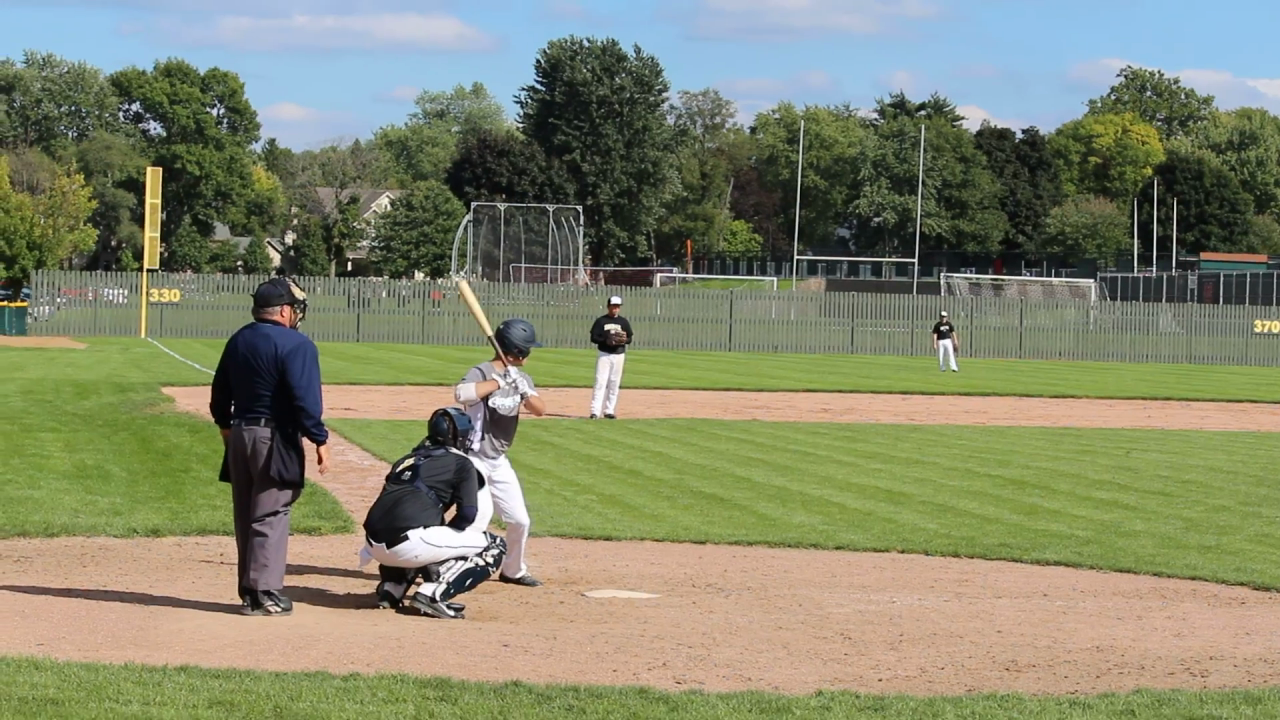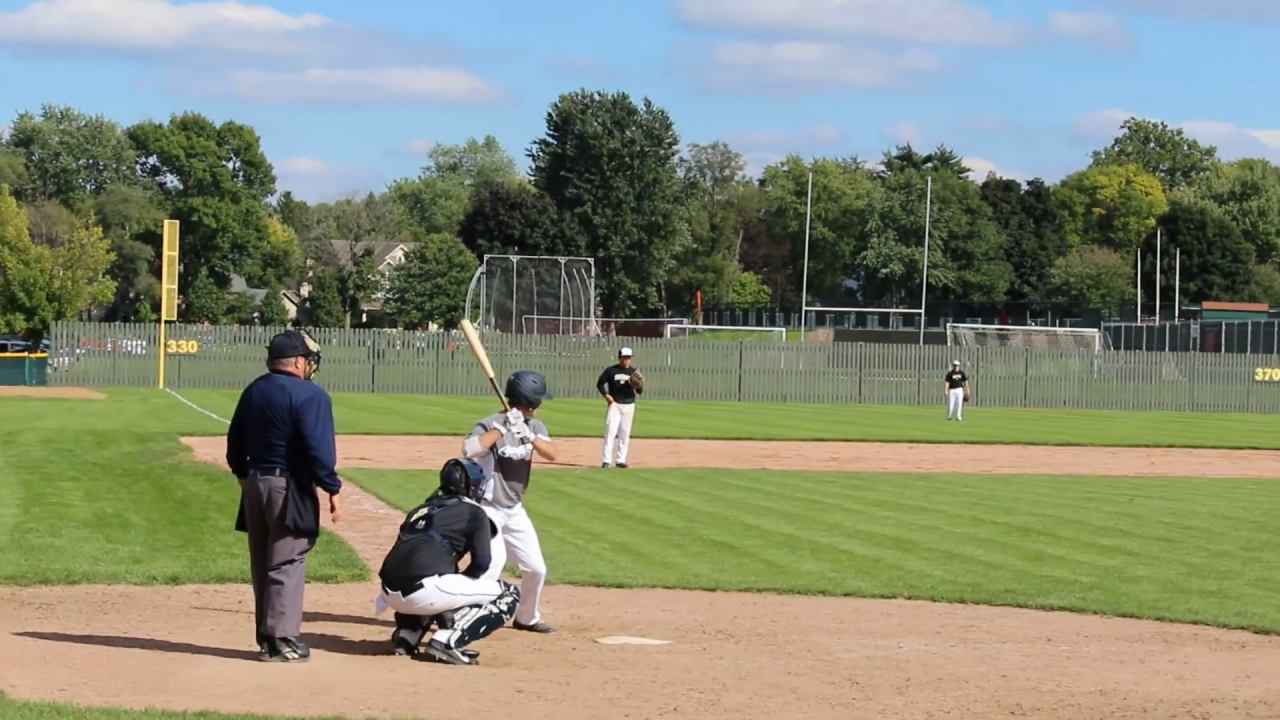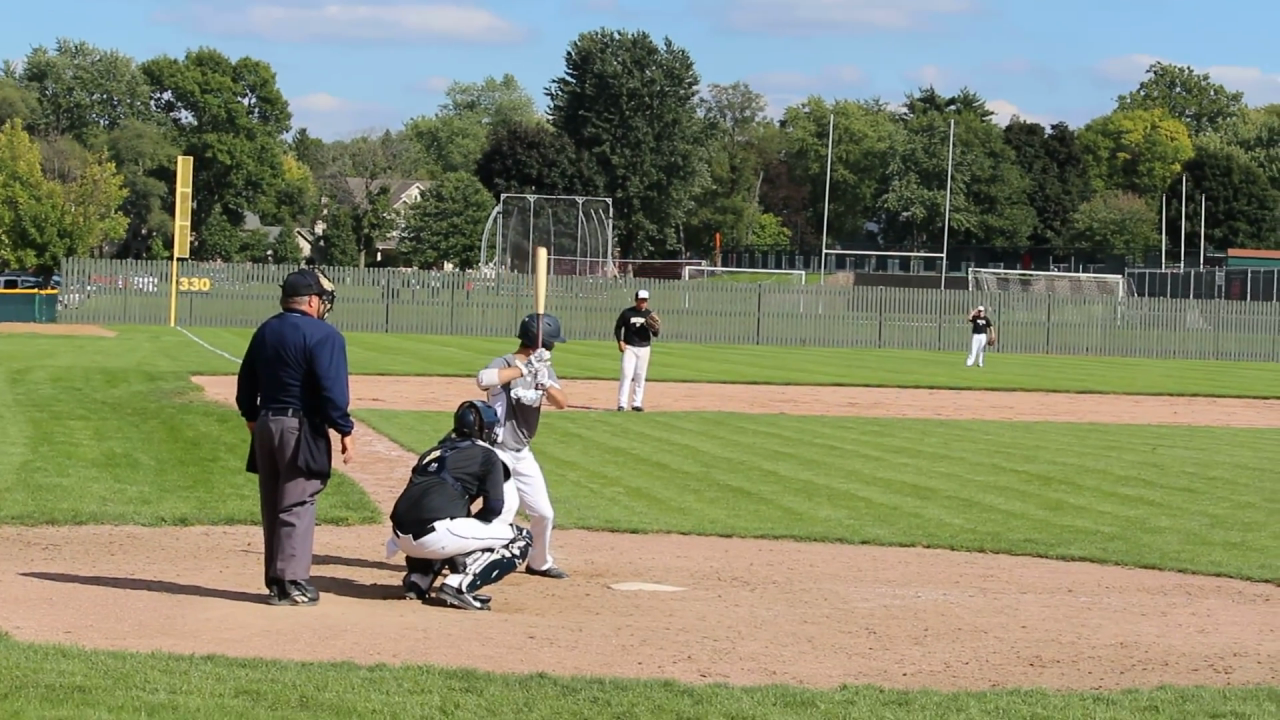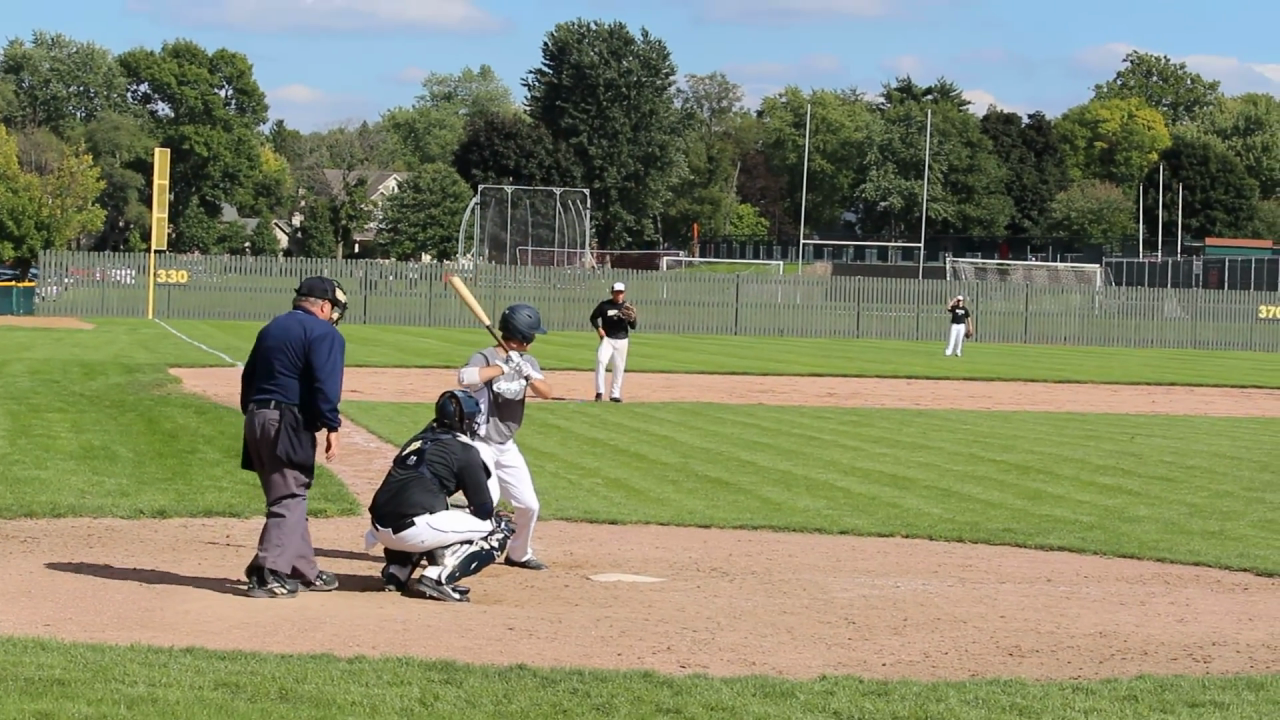
dt=0.7s
person 1, frame 1
left shoulder: (237, 340)
right shoulder: (295, 344)
left elbow: (220, 391)
right elbow: (305, 398)
left wrist: (225, 425)
right wrist: (319, 440)
left hip: (240, 435)
right hip: (275, 439)
left knee: (246, 516)
right knee: (270, 516)
left ankle: (249, 589)
right ankle: (263, 593)
person 1, frame 2
left shoulder: (252, 391)
right shoulder: (310, 395)
left elbow: (235, 439)
right elbow: (319, 447)
left wrist: (244, 474)
right wrist: (332, 489)
left hip: (255, 485)
right hip: (290, 488)
left knee: (263, 564)
right knee: (287, 564)
left ankle: (268, 637)
right ankle: (282, 641)
person 1, frame 3
left shoulder: (265, 331)
right shoulder: (324, 335)
left elbow: (246, 380)
right elbow: (332, 389)
left wrist: (251, 416)
right wrist: (344, 430)
left hip: (266, 426)
right hip: (302, 429)
left knee: (273, 507)
right knee: (297, 506)
left ankle: (276, 579)
right ankle: (289, 583)
person 1, frame 4
left shoulder: (271, 328)
right shoulder: (324, 333)
left elbow: (249, 376)
right elbow: (325, 385)
left wrist: (251, 414)
right wrist: (332, 427)
left hip: (257, 418)
right hip: (288, 422)
left knee: (288, 496)
right knee: (289, 500)
left ankle: (303, 572)
right ankle: (267, 574)
person 2, frame 1
left shoulder: (521, 377)
right shoulder: (481, 372)
left elbow: (540, 410)
right elbow: (461, 394)
left wrist: (526, 393)
right wrist: (500, 380)
left hip: (499, 461)
right hip: (473, 459)
left knee: (520, 519)
right knee: (477, 518)
left ankle: (513, 571)
person 2, frame 2
left shoulder: (534, 426)
right shoulder: (490, 424)
left elbow: (552, 454)
right elbow: (468, 449)
left wrist: (528, 437)
right wrist: (502, 429)
left hip: (515, 510)
right hip: (488, 509)
left knee: (536, 568)
left ankle: (526, 617)
person 2, frame 3
left shoulder: (544, 367)
right shoulder: (504, 363)
left elbow: (561, 403)
right elbow: (483, 380)
left wrist: (545, 383)
right wrist: (525, 368)
left hip: (523, 453)
right hip: (497, 451)
left knee: (543, 512)
left ankle: (539, 562)
person 2, frame 4
left shoulder: (527, 361)
right shoulder: (484, 357)
left elbow: (546, 393)
right elbow: (463, 378)
left wrist: (529, 376)
right wrist: (504, 366)
left hip: (507, 446)
right hip: (479, 444)
left knee: (529, 504)
left ankle: (518, 554)
person 3, frame 1
left shoulder: (408, 459)
right shoulder: (461, 463)
right elbow: (467, 513)
right wrist: (446, 536)
left hip: (375, 543)
right hip: (407, 542)
right knee: (494, 547)
left ankle: (391, 588)
right ankle: (432, 595)
person 3, frame 2
left shoulder: (422, 509)
right shoulder: (474, 512)
right elbow: (482, 562)
right wrist: (462, 583)
left hip: (392, 592)
right hip: (422, 590)
right knee: (508, 595)
left ankle: (406, 635)
right ankle: (447, 642)
person 3, frame 3
left shoulder: (436, 451)
right shoulder: (487, 455)
right elbow: (494, 506)
right wrist: (471, 524)
left hip: (403, 535)
right hip: (433, 534)
right knee: (520, 539)
left ankle: (417, 580)
right ankle: (459, 586)
person 3, frame 4
left shoulder: (418, 440)
right shoulder: (464, 450)
right elbow: (484, 510)
left hip: (381, 527)
right hip: (411, 529)
right knee: (499, 531)
left ankle: (396, 571)
right ankle: (438, 577)
